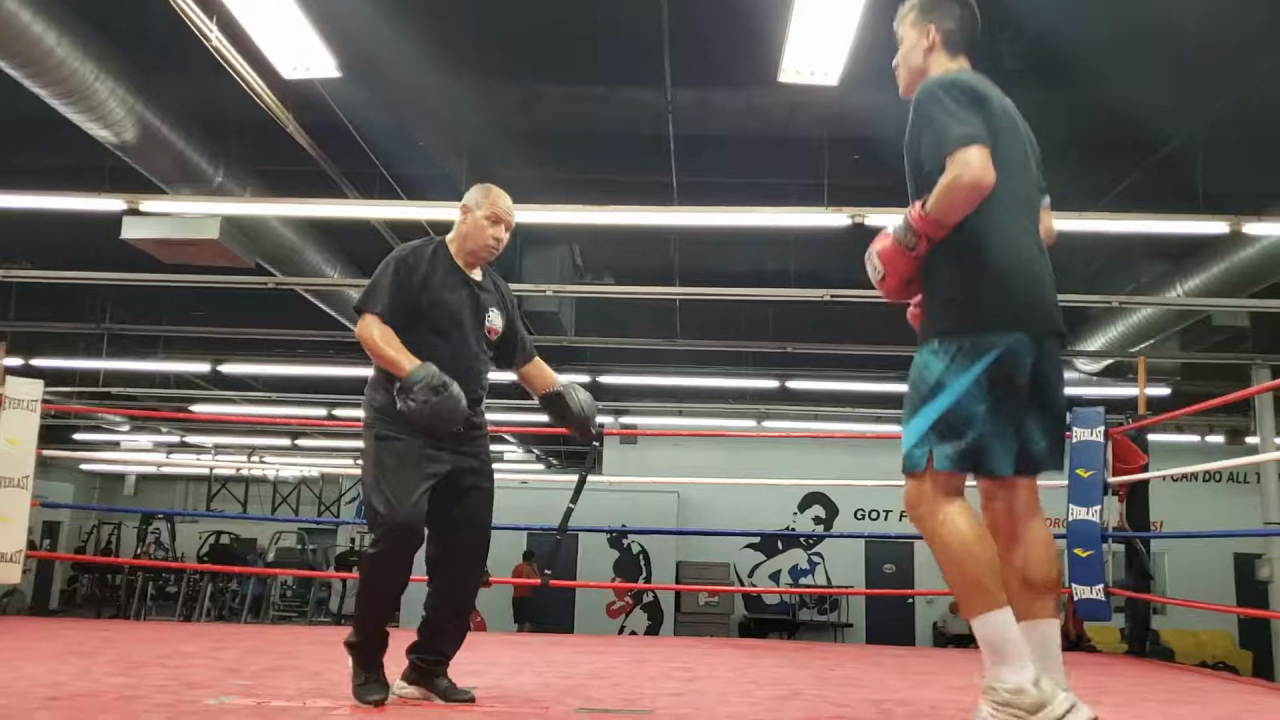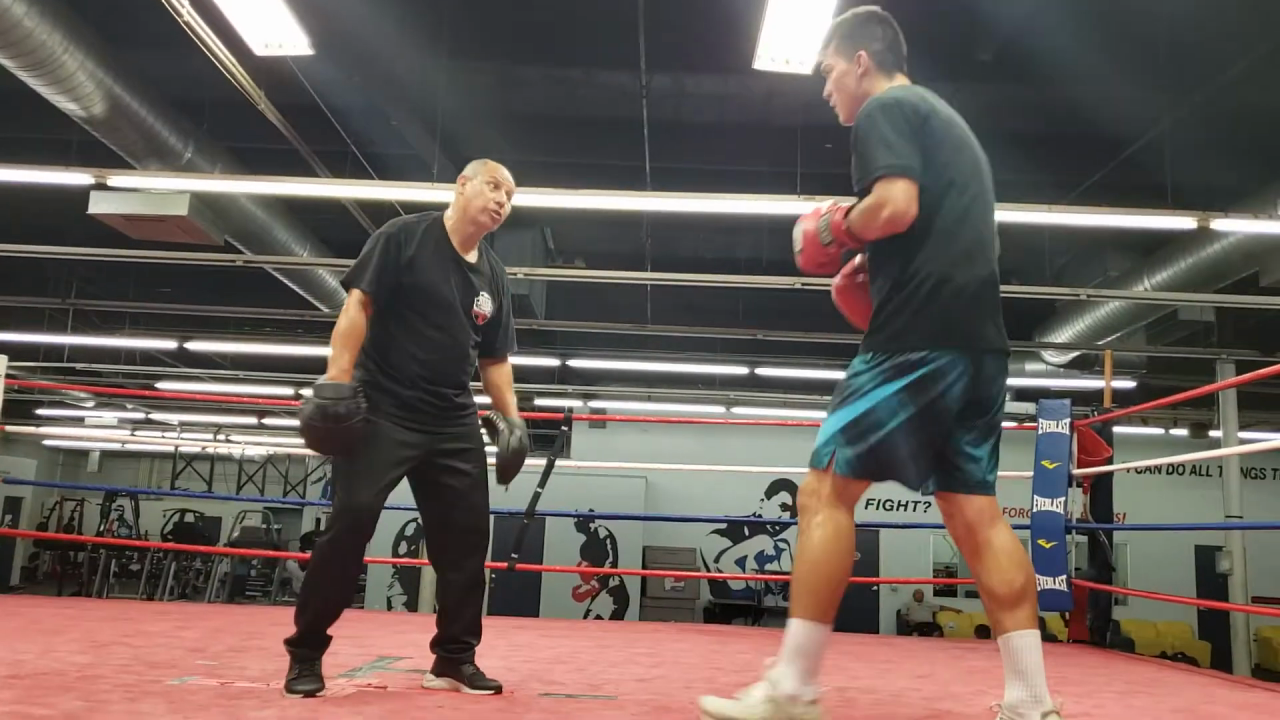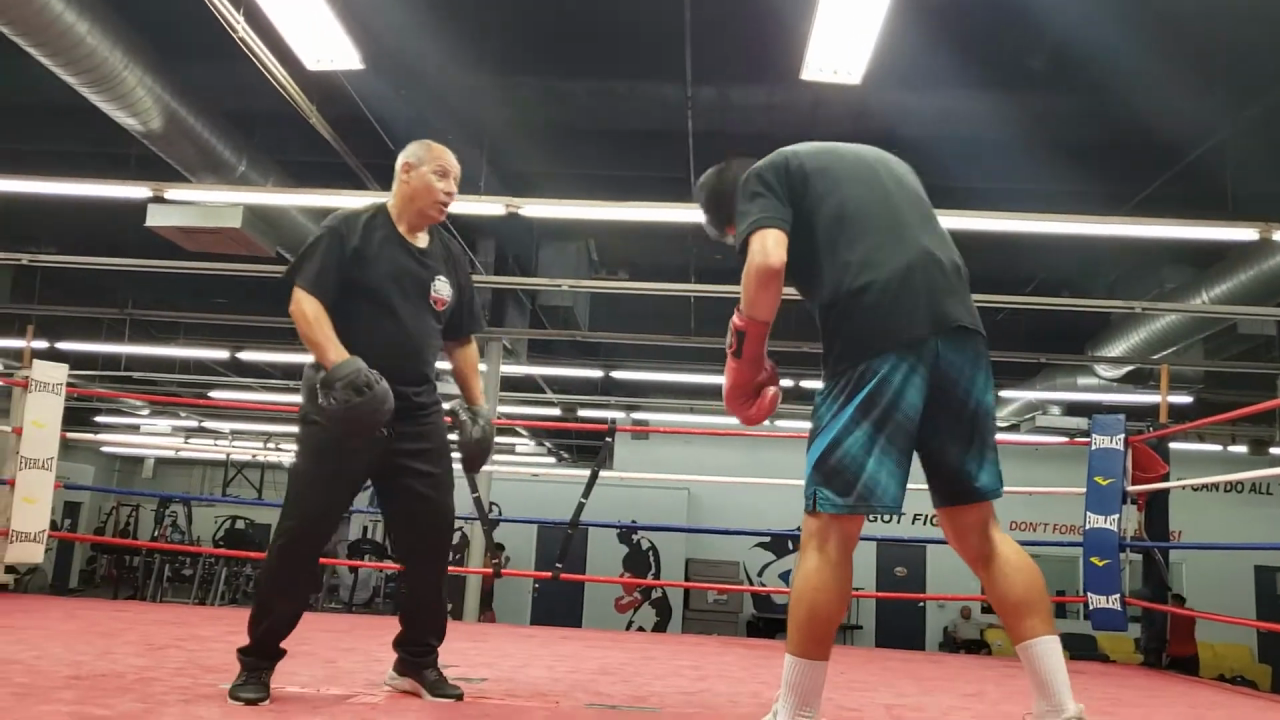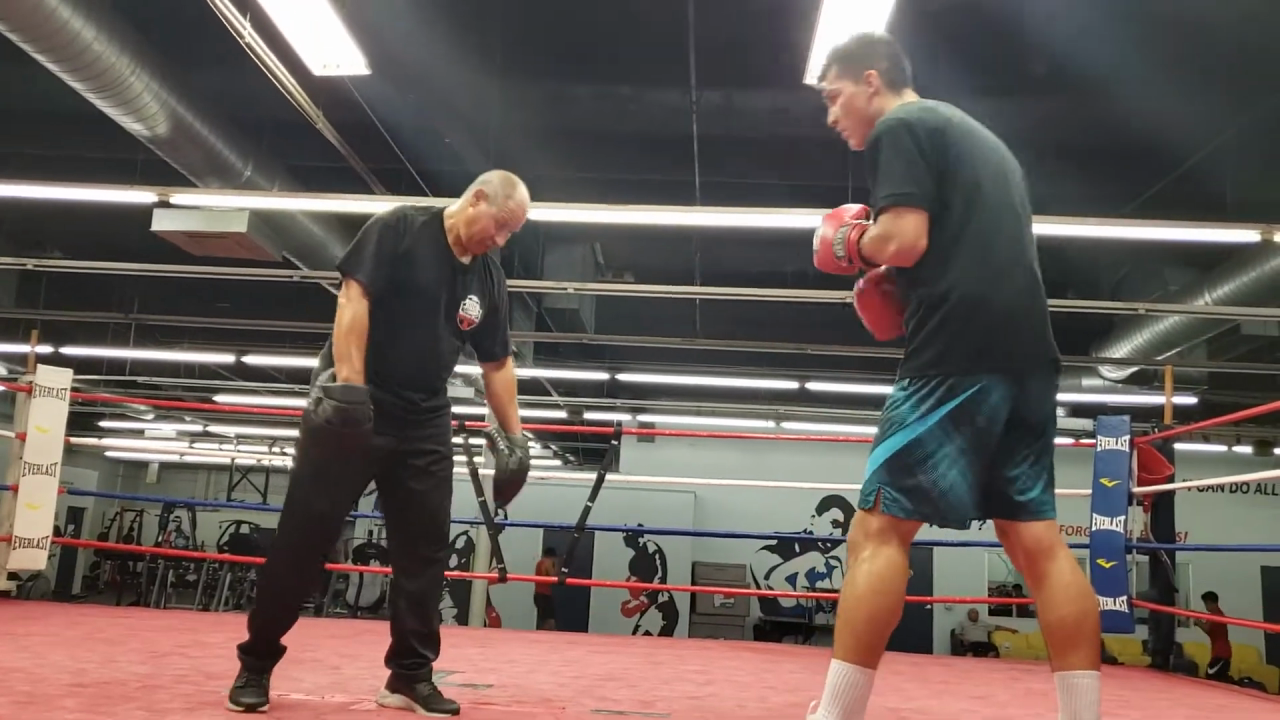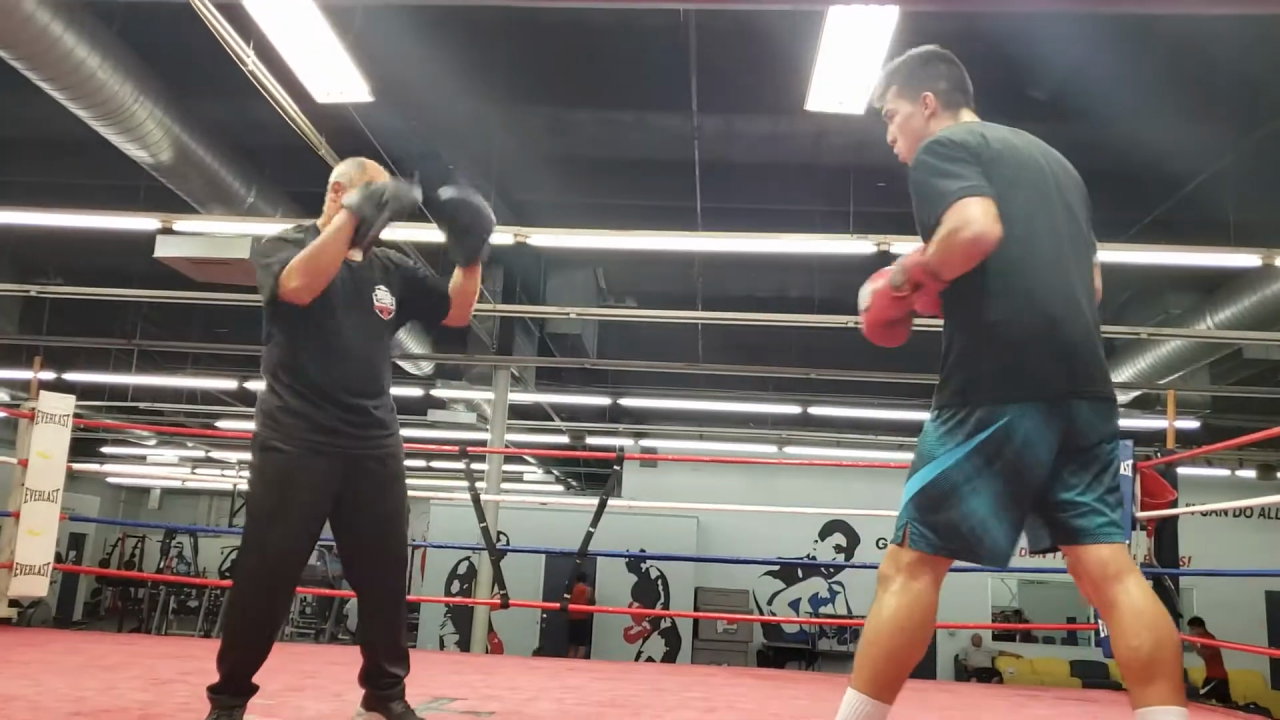
dt=1s
person 1, frame 1
left shoulder: (942, 93)
right shoulder: (1002, 106)
left elbow: (972, 176)
left wrist: (910, 237)
left hip: (974, 324)
right hip: (1027, 320)
left knee: (931, 491)
right knee: (1010, 503)
person 1, frame 2
left shoulder: (884, 110)
right shoulder: (952, 123)
left elbow: (896, 205)
left wrist: (831, 231)
left hip: (916, 340)
right hip: (976, 342)
left knee: (827, 490)
right knee: (974, 510)
person 1, frame 3
left shoulder: (765, 175)
right shoulder: (883, 160)
left elbow: (768, 261)
left wrist: (746, 353)
left hip: (874, 344)
right hip: (956, 332)
left knee: (828, 530)
right knee: (975, 529)
person 1, frame 4
left shoulder: (900, 126)
right shoulder: (979, 138)
left elbow: (905, 241)
left wrist: (852, 245)
right wrist: (896, 284)
left hip: (958, 357)
right hip: (1025, 357)
left knee: (880, 529)
right knee: (1037, 543)
person 1, frame 5
left shoulder: (944, 148)
right shoulder: (1054, 162)
left elbow: (976, 231)
left wrist: (908, 278)
left hip: (993, 387)
right hip: (1081, 387)
left knee: (912, 565)
right knee: (1110, 573)
person 2, frame 1
left shoulder: (496, 292)
right shoulder: (412, 262)
left elbow: (523, 360)
right elbow: (369, 326)
left wrist: (560, 393)
right wrist: (414, 372)
left hip: (465, 437)
right hip: (402, 427)
left knee: (465, 553)
right knee: (399, 526)
left ankle: (427, 667)
right ankle: (367, 652)
person 2, frame 2
left shoulder: (493, 275)
right shoulder: (404, 237)
left elbow: (494, 356)
right elbow: (357, 305)
left wrist: (510, 419)
right wrist: (337, 380)
left hip: (453, 421)
right hip: (382, 410)
left knee: (466, 534)
right knee: (351, 520)
left ankle: (454, 658)
right ankle: (307, 650)
person 2, frame 3
left shoulder: (450, 256)
right shoulder: (348, 231)
left elbow: (461, 339)
right elbow: (304, 301)
left wrist: (476, 409)
right wrist: (341, 364)
left hip: (416, 415)
right hip: (344, 406)
left knee: (431, 538)
right knee: (303, 530)
left ankle: (416, 661)
right ankle: (258, 659)
person 2, frame 4
left shoulder: (489, 277)
right shoulder: (398, 230)
left elbow: (497, 361)
right elbow: (355, 299)
left wrist: (512, 437)
right wrist: (347, 384)
left hip: (424, 424)
right hip: (356, 410)
left knee: (425, 546)
right knee: (305, 534)
left ankle: (410, 675)
right ankle: (256, 662)
person 2, frame 5
left shoulder: (390, 268)
right shoulder: (286, 247)
left elbow: (456, 312)
right elbow: (300, 287)
left wrist: (469, 254)
right wrist: (355, 212)
left hip: (373, 440)
right hip: (296, 438)
left knee: (384, 569)
right knee: (267, 568)
